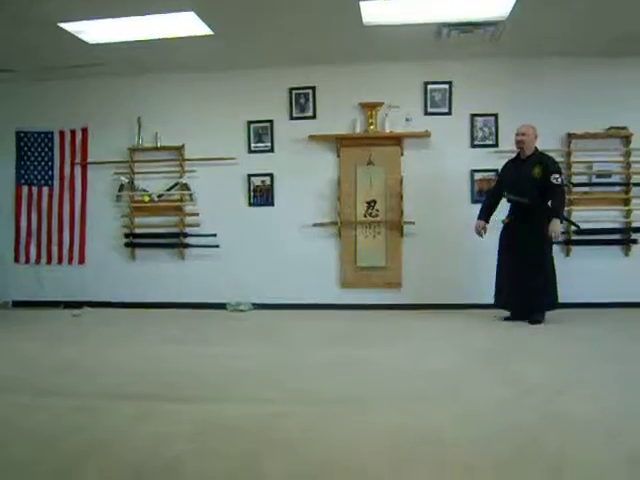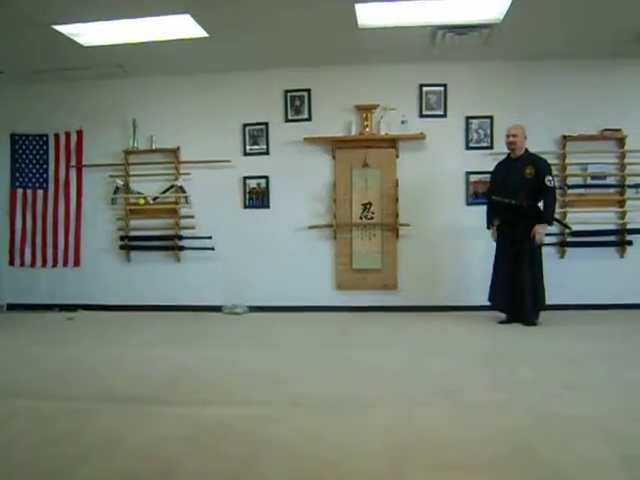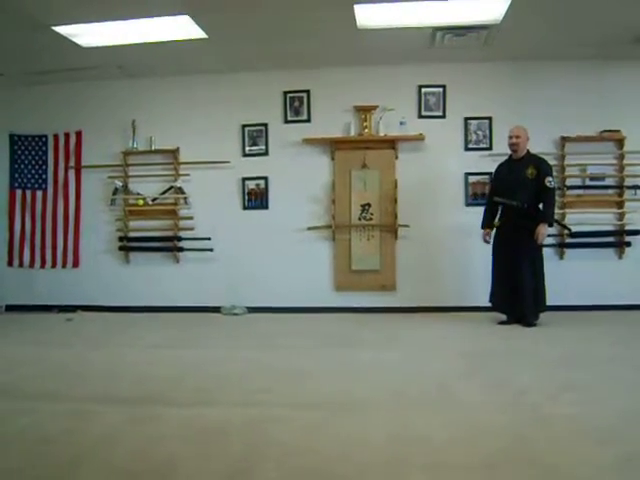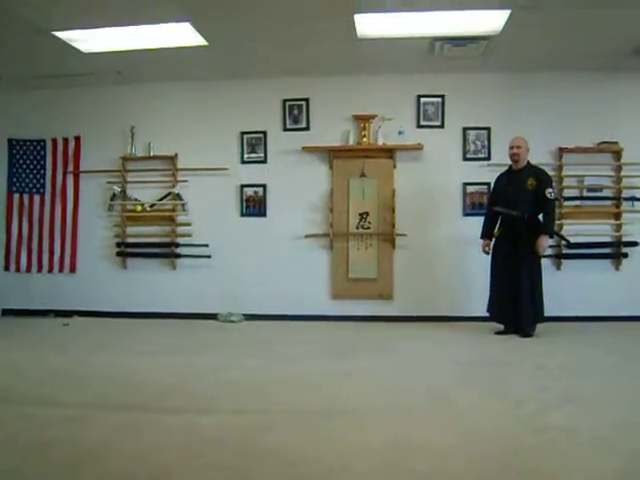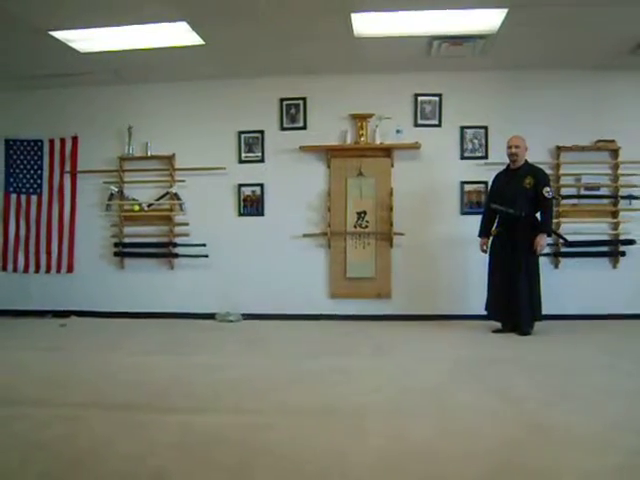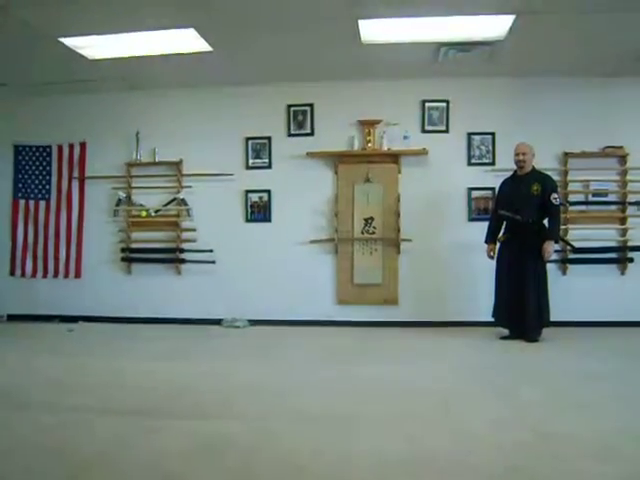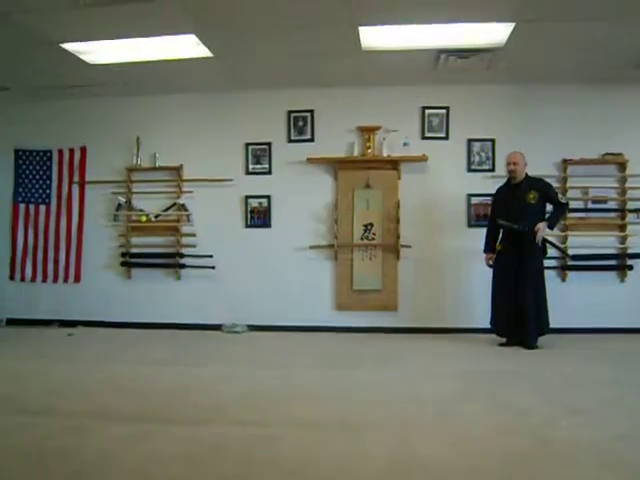
dt=0.7s
person 1, frame 1
left shoulder: (547, 163)
right shoulder: (510, 166)
left elbow: (558, 192)
right elbow: (495, 193)
left wrist: (556, 218)
right wrist: (483, 218)
left hip: (539, 222)
right hip: (515, 220)
left knee: (538, 266)
right knee: (509, 264)
left ankle: (537, 311)
right ankle: (517, 309)
person 1, frame 2
left shoulder: (538, 164)
right shoulder: (501, 167)
left elbow: (549, 195)
right elbow: (492, 197)
left wrist: (543, 223)
right wrist: (492, 224)
left hip: (529, 223)
right hip: (506, 224)
left knee: (528, 268)
right knee: (505, 268)
left ankle: (530, 313)
right ankle: (512, 312)
person 1, frame 3
left shoulder: (540, 165)
right shoulder: (502, 168)
left elbow: (549, 196)
right elbow: (493, 199)
left wrist: (545, 223)
right wrist: (487, 225)
left hip: (529, 224)
right hip: (506, 224)
left knee: (529, 268)
right knee: (505, 269)
left ankle: (530, 314)
right ankle: (512, 313)
person 1, frame 4
left shoulder: (539, 176)
right shoulder: (502, 178)
left elbow: (549, 207)
right elbow: (492, 209)
left wrist: (545, 234)
right wrist: (487, 236)
left hip: (528, 235)
right hip: (505, 235)
left knee: (527, 279)
right knee: (503, 279)
left ankle: (527, 325)
right ankle: (509, 323)
person 1, frame 5
left shoulder: (537, 175)
right shoulder: (500, 177)
left elbow: (546, 206)
right elbow: (490, 208)
left wrist: (543, 233)
right wrist: (484, 234)
left hip: (526, 233)
right hip: (502, 233)
left knee: (525, 278)
right knee: (501, 278)
left ankle: (526, 323)
right ankle: (507, 321)
person 1, frame 6
left shoulder: (545, 181)
right shoulder: (507, 183)
left elbow: (554, 212)
right elbow: (497, 213)
left wrist: (551, 239)
right wrist: (491, 240)
left hip: (534, 239)
right hip: (510, 239)
left knee: (533, 285)
right knee: (508, 284)
left ankle: (533, 330)
right ankle: (515, 328)
person 1, frame 7
left shoulder: (539, 186)
right shoulder: (501, 192)
left elbow: (562, 205)
right elbow: (493, 223)
left wrist: (547, 223)
right wrist: (489, 249)
left hip: (531, 246)
right hip: (507, 246)
left knee: (531, 291)
right knee: (505, 291)
left ankle: (531, 336)
right ankle: (512, 335)
